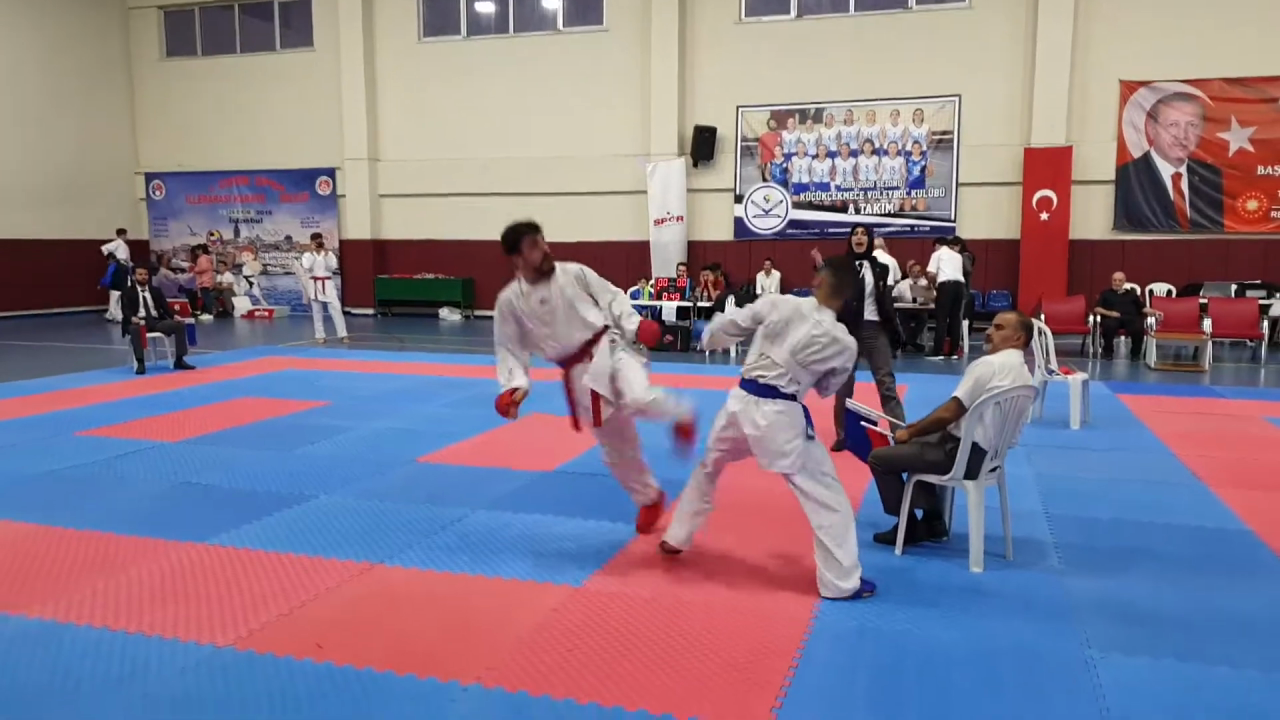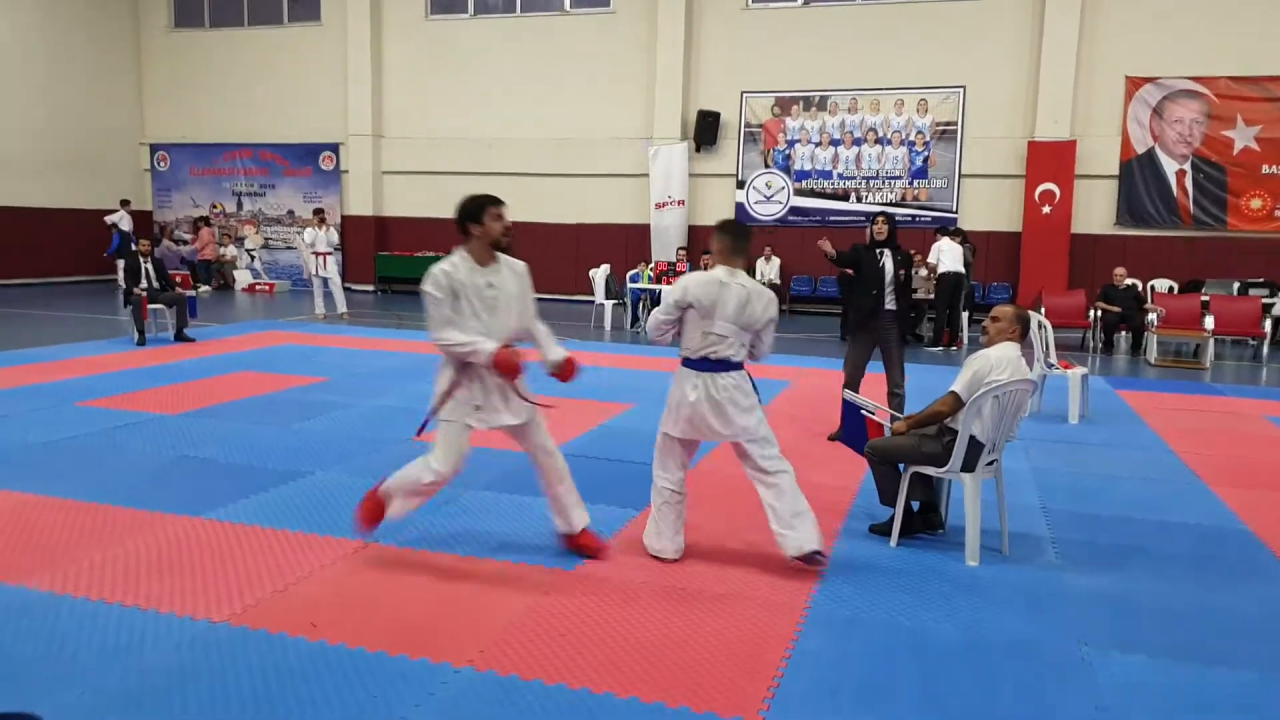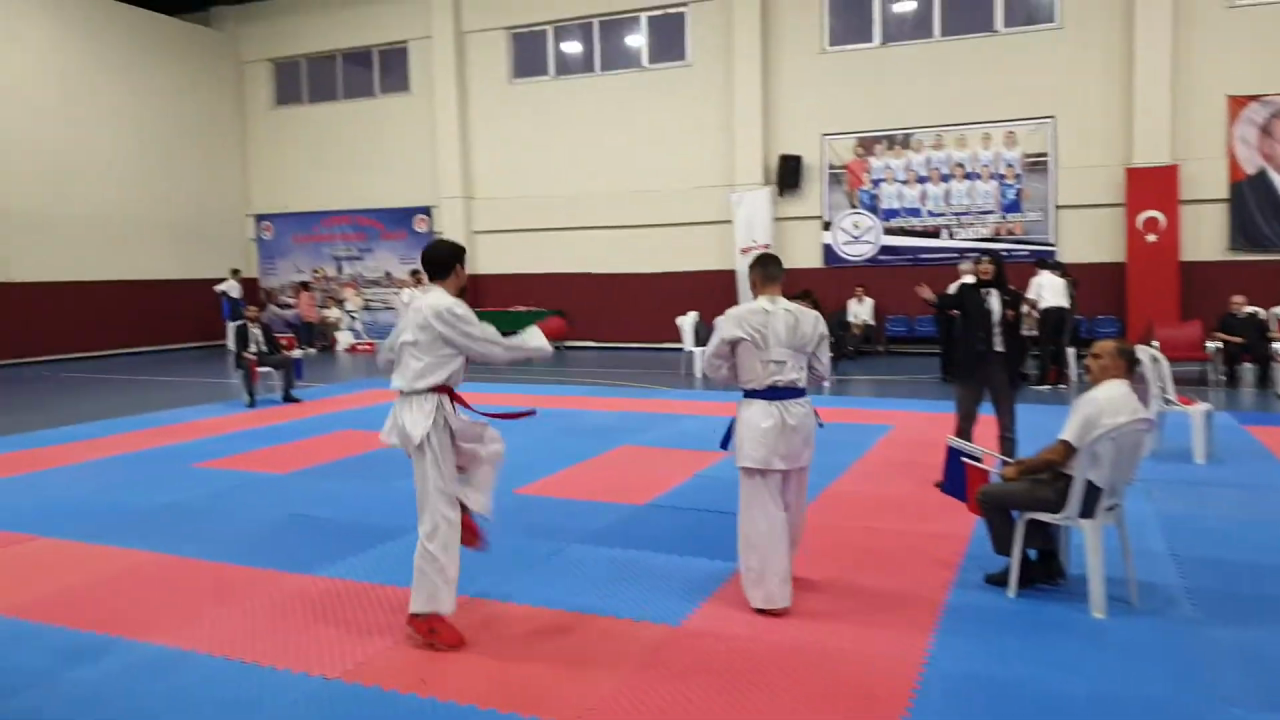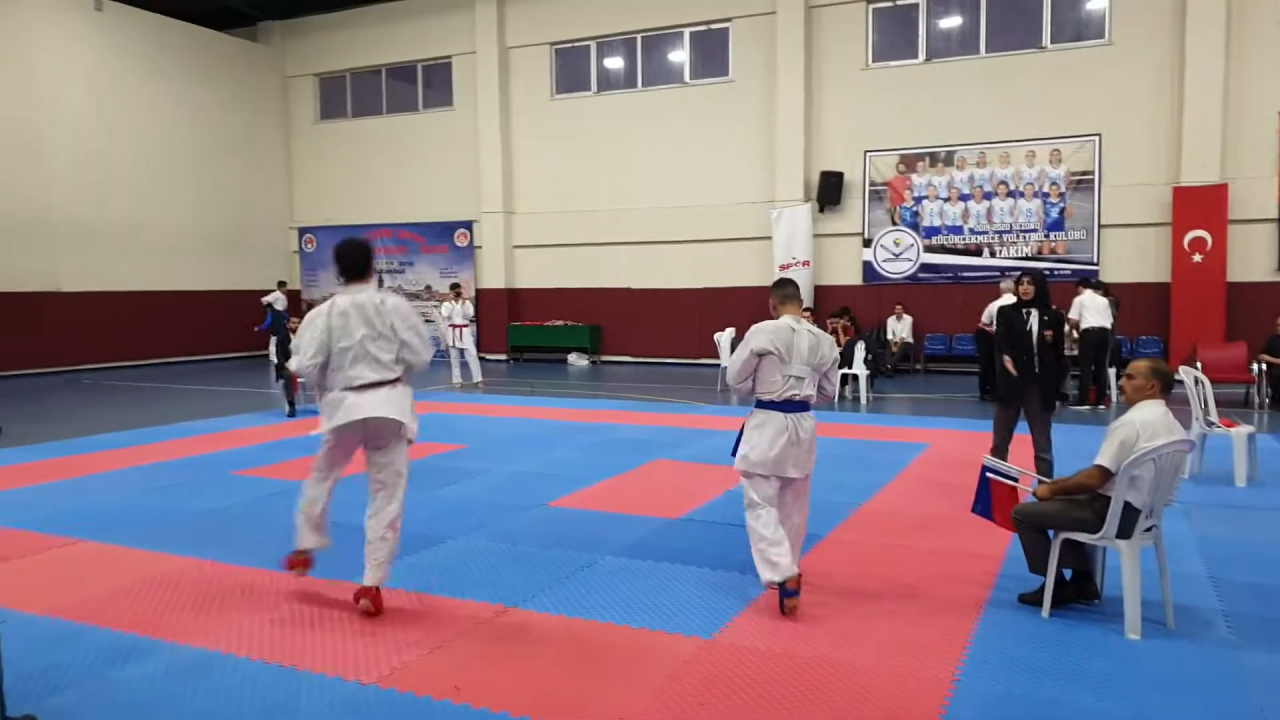
dt=0.3s
person 1, frame 1
left shoulder: (573, 274)
right shoulder: (509, 302)
left elbow: (612, 296)
right elbow: (511, 350)
left wrist: (635, 324)
right wrist: (515, 385)
left hip: (609, 353)
right hip: (581, 375)
left knee: (639, 399)
right knee: (616, 449)
left ankle: (680, 417)
right ankle: (650, 497)
person 1, frame 2
left shoulder: (517, 271)
right shoulder: (445, 276)
left elbow: (531, 326)
right elbow: (444, 333)
left wrist: (556, 356)
right wrist: (488, 352)
left hip: (508, 380)
right hip: (469, 383)
left knee: (546, 455)
right knee: (445, 466)
left ankle: (575, 529)
right ankle: (384, 496)
person 1, frame 3
left shoulder: (418, 307)
right shoulder: (446, 308)
left elbow: (388, 353)
right elbow: (496, 347)
right wrist: (542, 335)
left hip: (434, 411)
right hip: (428, 417)
left knee: (488, 448)
right knee: (440, 518)
left ankle: (463, 511)
person 1, frame 4
left shoulder: (324, 312)
right shoulder: (395, 305)
left elbow: (303, 366)
right elbow: (420, 357)
left wrist: (322, 377)
right wrist: (395, 363)
left hip: (347, 407)
right hip: (392, 406)
left knee: (322, 477)
right knee: (387, 498)
left ankle: (305, 548)
right ankle: (370, 588)
person 2, frame 1
left shoulder: (777, 304)
right shoulder: (845, 344)
left elbow: (728, 326)
right elbow: (826, 389)
left wrist: (708, 337)
left hip: (741, 402)
right hip: (781, 416)
left knee: (707, 470)
right knee: (825, 493)
left ankle: (677, 538)
right ankle: (841, 580)
person 2, frame 2
left shoulder: (691, 284)
right shoulder: (764, 298)
left elbow: (657, 329)
right elbow: (761, 351)
left hip: (692, 382)
right hip: (733, 385)
left knee: (670, 465)
right knee: (769, 466)
left ankle: (665, 543)
right ankle: (802, 543)
person 2, frame 3
left shoulder: (736, 318)
right shoulder: (811, 319)
left elbow: (714, 367)
right elbow: (822, 371)
left hip: (758, 413)
right hip: (799, 411)
left knee: (760, 507)
right knee: (793, 499)
left ankle: (770, 593)
right ankle: (779, 575)
person 2, frame 4
left shoulder: (761, 332)
right shoulder: (825, 340)
left elbow: (736, 377)
right elbow: (828, 391)
left hip: (767, 423)
right hip: (804, 423)
left knee: (759, 504)
right knee: (794, 505)
left ankle: (785, 573)
right ankle: (785, 571)
person 3, frame 1
left shoulder: (989, 364)
right shoulder: (1023, 374)
left elbow: (949, 412)
left wrist: (910, 432)
right wrist: (921, 427)
right hip: (988, 454)
left knee: (880, 457)
right knee: (919, 445)
left ankle: (909, 526)
right ankle: (933, 521)
person 3, frame 2
left shoulder: (987, 357)
right shoulder: (1022, 367)
left elbow: (947, 406)
left wrist: (908, 424)
right wrist: (917, 419)
left hip: (962, 446)
right hip: (986, 446)
left knee: (877, 448)
right knee: (917, 437)
left ankle: (906, 518)
right ankle: (928, 513)
person 3, frame 3
left shoulder: (1096, 399)
right shoulder: (1135, 404)
left elbow: (1058, 455)
left wrist: (1020, 469)
right wrist: (1030, 464)
right hip: (1104, 490)
left knee: (989, 494)
right knee: (1030, 482)
left ankle: (1023, 567)
right ankle: (1047, 562)
person 3, frame 4
left shoulder: (1132, 422)
right shoulder: (1172, 424)
left elbow: (1094, 478)
left wrist: (1052, 489)
right wrist: (1063, 484)
right hip: (1142, 512)
left knee: (1024, 513)
right knee: (1064, 502)
left ankle: (1058, 586)
right ankle: (1082, 582)
person 4, frame 1
left shoulder: (880, 268)
left elbow: (885, 301)
left wrist: (895, 333)
right wrist: (820, 265)
left hip: (876, 329)
right hip: (848, 330)
left knee: (887, 385)
right knee: (843, 387)
right ankle: (842, 434)
person 4, frame 2
left shoulder: (902, 257)
right shoulder: (861, 252)
left elbow: (906, 290)
right elbow: (847, 260)
left wrist: (905, 322)
right wrist: (832, 254)
left hip: (892, 321)
right hip: (865, 320)
left knee: (895, 379)
right knee: (852, 374)
person 4, frame 3
left shoulder: (1011, 297)
right shoulder: (967, 291)
left elbow: (1015, 332)
right elbow: (951, 302)
right wrist: (933, 299)
left hip: (1001, 362)
right hip: (972, 362)
left knee: (1006, 422)
right knee: (964, 420)
person 4, frame 4
left shoulder: (1053, 317)
right shoulder: (1007, 313)
left elbow: (1057, 353)
right elbow: (1000, 339)
right wrist: (1003, 356)
left hip: (1042, 382)
right hip: (1013, 382)
left knee: (1042, 443)
right knee: (1001, 439)
